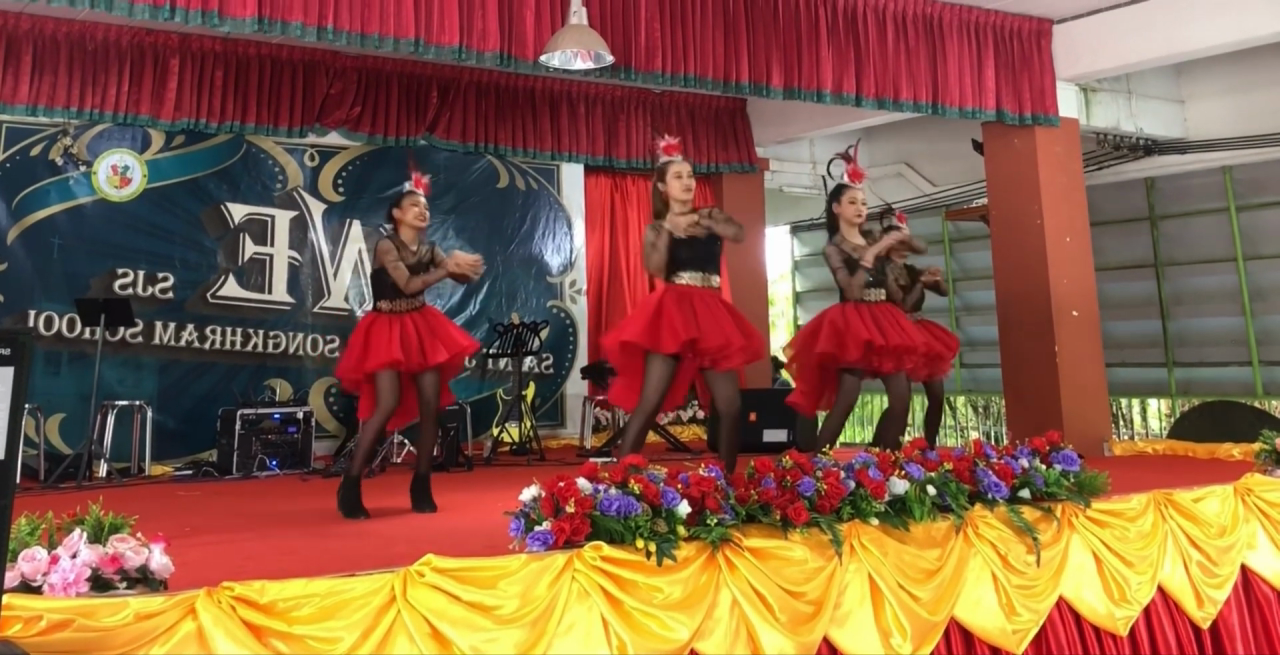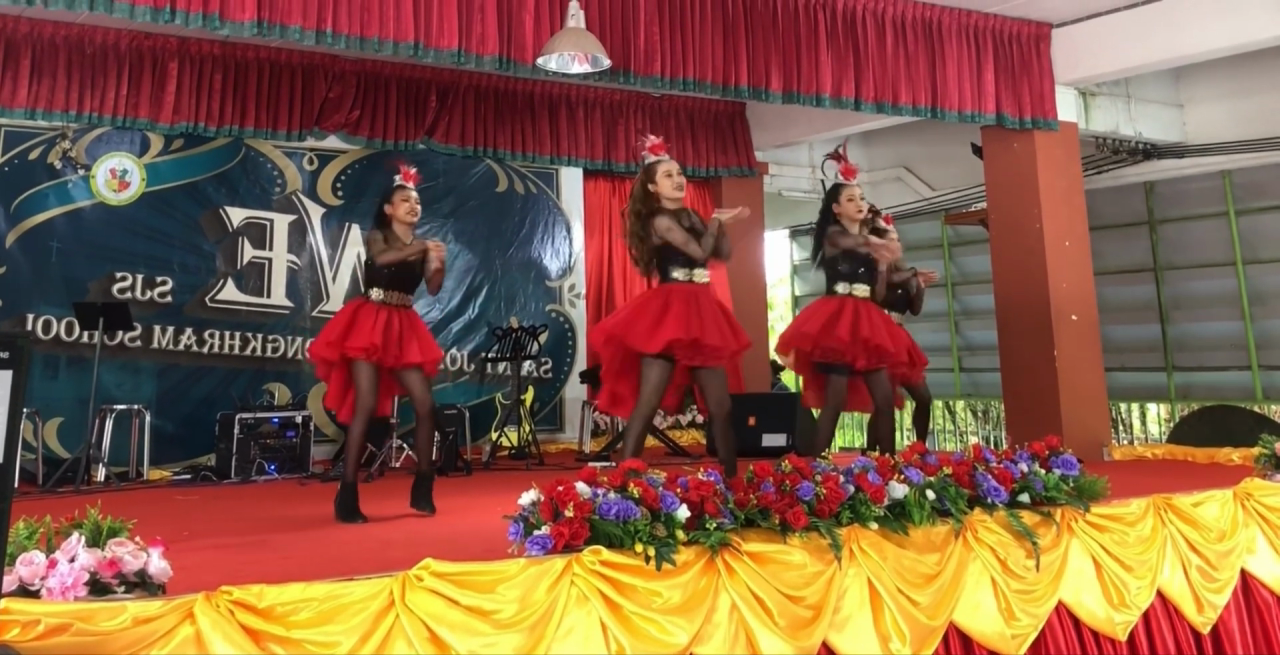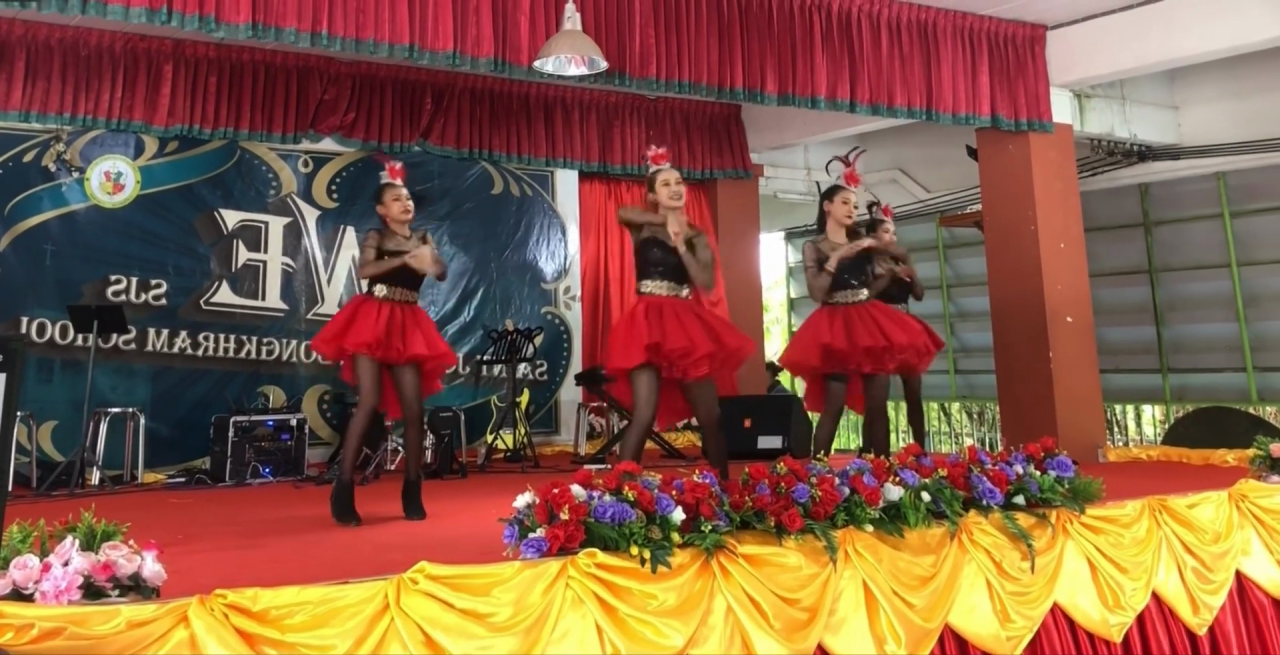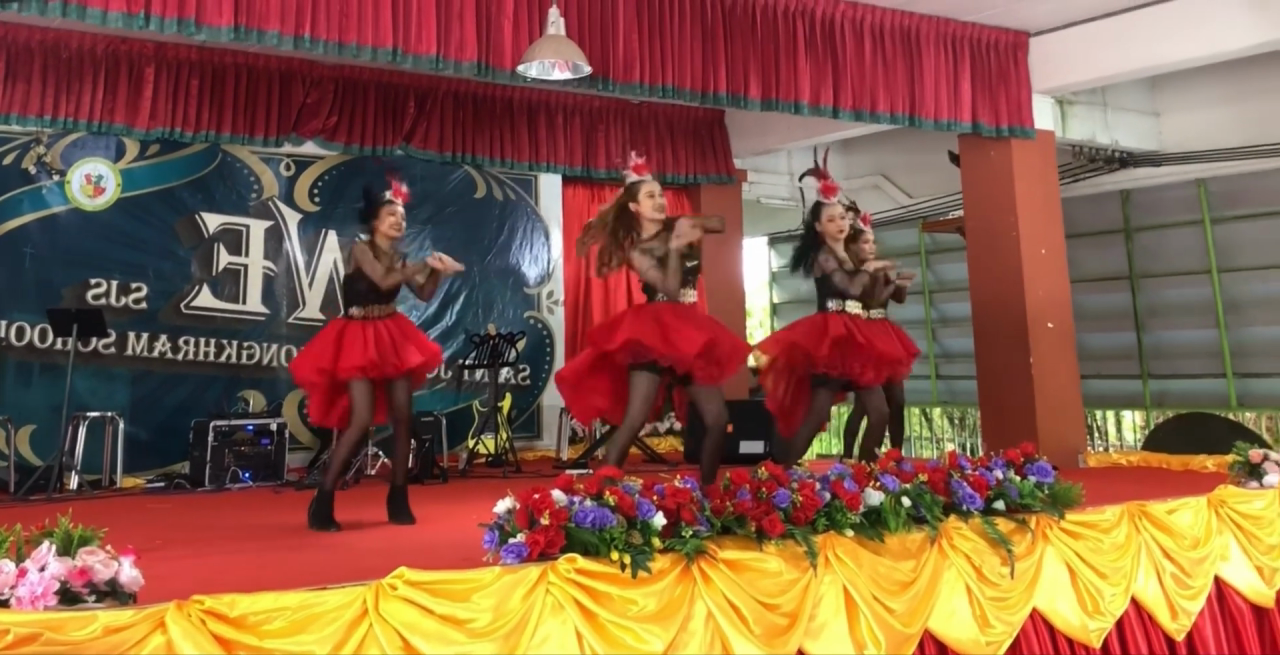
dt=0.5s
person 1, frame 1
left shoulder: (430, 247)
right shoulder: (385, 245)
left elbow: (463, 277)
right elbow: (407, 284)
left wrist: (464, 264)
right wrist: (449, 266)
left hip: (422, 328)
right hip: (389, 329)
left knee: (430, 408)
right knee: (386, 407)
left ankle: (421, 485)
right ankle: (349, 485)
person 1, frame 2
left shoulder: (424, 246)
right shoulder: (378, 237)
left elbow: (434, 288)
right elbow: (381, 257)
left wrist: (438, 263)
right wrist: (420, 248)
left hip: (404, 328)
right hip: (369, 324)
left knee: (425, 405)
right knee: (366, 406)
left ankle: (423, 486)
right ankle: (347, 492)
person 1, frame 3
left shoulder: (423, 238)
right shoulder: (376, 236)
left elbow: (441, 273)
right elbow: (363, 269)
left wrist: (426, 260)
right wrist: (404, 259)
left hip: (407, 326)
right hip: (371, 323)
left knee: (413, 410)
right knee: (369, 403)
left ankle: (412, 493)
right ankle: (344, 490)
person 1, frame 4
left shoulder: (401, 260)
right shoulder: (360, 250)
left elbow: (425, 293)
right elbow: (383, 280)
left wrist: (438, 271)
right wrist: (426, 265)
left hip: (392, 338)
right hip: (359, 337)
left knee: (402, 418)
right knee: (361, 420)
left ankle: (398, 497)
right ankle: (323, 498)
person 2, frame 1
left shoulder: (709, 214)
right shoulder: (656, 229)
left elbow: (738, 233)
right elbow: (655, 271)
left wrist: (697, 223)
right wrist: (668, 231)
left hip: (712, 314)
right hip: (672, 313)
left knee: (729, 409)
right knee: (648, 405)
person 2, frame 2
left shoulder: (691, 216)
right shoulder: (660, 221)
left elbow: (721, 255)
right elbow: (700, 252)
left wrist: (721, 223)
right wrist: (715, 224)
left hip: (701, 313)
right hip: (667, 311)
left knee: (721, 409)
right knee: (646, 407)
left ankle: (731, 481)
person 2, frame 3
left shoulder: (698, 237)
right shoulder: (644, 226)
left elbow: (706, 284)
right elbow: (622, 214)
left wrist: (682, 244)
right wrist: (662, 221)
left hip: (688, 327)
right hip: (648, 324)
left knee: (710, 417)
right knee: (645, 416)
person 2, frame 4
left shoulder: (678, 227)
right shoulder: (637, 252)
left elbow: (718, 225)
right elbow: (672, 291)
left wrist: (694, 223)
right wrist: (674, 247)
left hip: (690, 333)
right hip: (654, 332)
left knee: (717, 420)
right knee: (634, 420)
person 3, frame 1
left shoulder: (872, 237)
right shoulder: (833, 247)
left elbow: (915, 250)
right elbow: (851, 288)
left wrist: (899, 237)
right wrist: (871, 255)
left hip: (883, 323)
right hip: (853, 323)
left knee: (902, 401)
right knee: (845, 401)
person 3, frame 2
left shoulder: (865, 246)
right shoulder: (834, 234)
left elbow: (878, 292)
right elbow: (849, 242)
left wrist: (880, 260)
right wrist: (878, 243)
left hip: (865, 323)
right hip: (836, 320)
left knee: (885, 399)
right knee: (833, 402)
person 3, frame 3
left shoulder: (861, 242)
right shoulder: (814, 248)
left elbow: (894, 272)
right elbow: (816, 292)
left wrist: (874, 247)
right wrist: (836, 257)
left hip: (869, 323)
right hip: (835, 327)
left knee: (877, 403)
right knee: (833, 405)
person 3, frame 4
left shoulder: (850, 260)
right shoulder: (822, 257)
left elbow: (862, 298)
right elbow: (853, 286)
right wrist: (870, 267)
left hip: (853, 340)
right hip: (829, 336)
right knee: (817, 414)
person 4, frame 1
left shoulder: (912, 270)
left elbow: (944, 292)
right elbow: (904, 306)
left wrist: (936, 279)
right wrist: (922, 282)
left hip: (922, 333)
left knee: (937, 397)
left ankle: (930, 450)
person 4, frame 2
left shoulder: (905, 274)
right shoulder: (877, 266)
left elbow: (915, 310)
right elbow: (888, 278)
left wrist: (920, 288)
right wrist: (916, 275)
left hip: (899, 339)
left knee: (924, 398)
person 4, frame 3
left shoulder: (903, 262)
left elbow: (919, 294)
left wrist: (909, 276)
right wrist: (892, 274)
left knee: (914, 395)
left ankle: (921, 450)
person 4, frame 4
left shoulder: (879, 270)
left elbow: (900, 298)
right elbow: (873, 301)
left wrist: (899, 283)
right wrist: (894, 283)
left hip: (885, 337)
left knee: (897, 402)
right knee: (870, 406)
right ankle: (848, 457)
